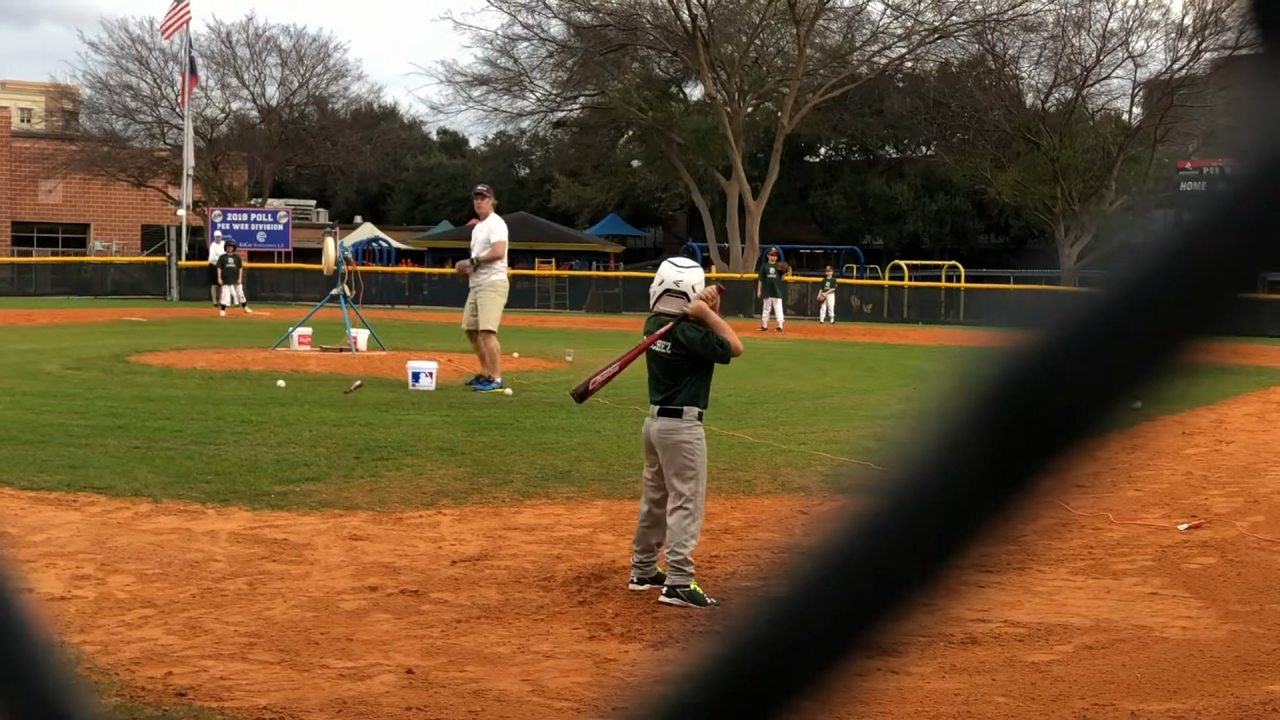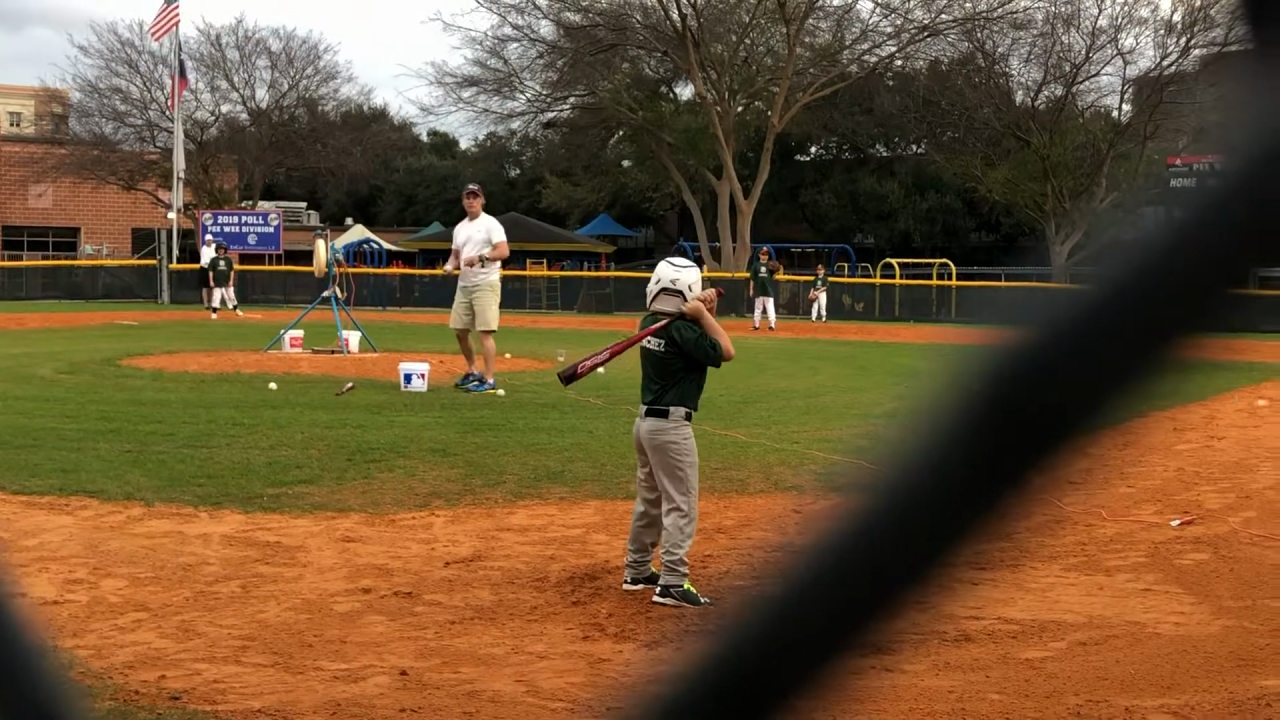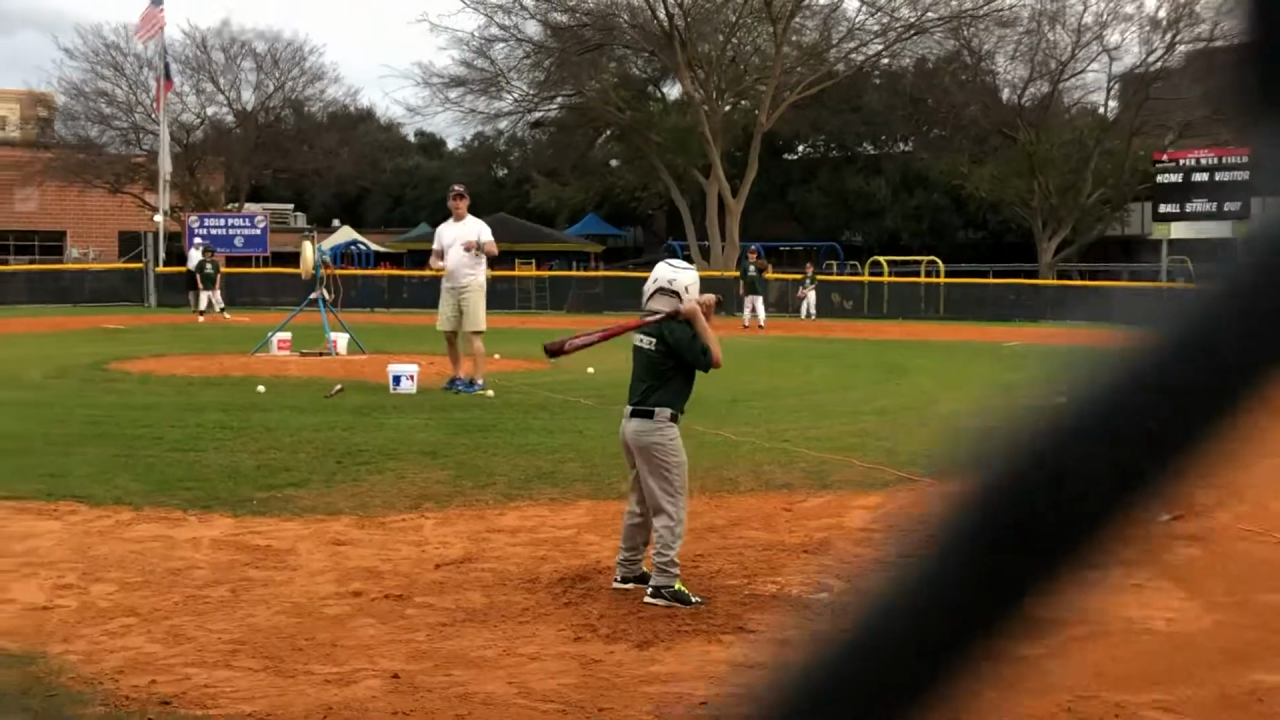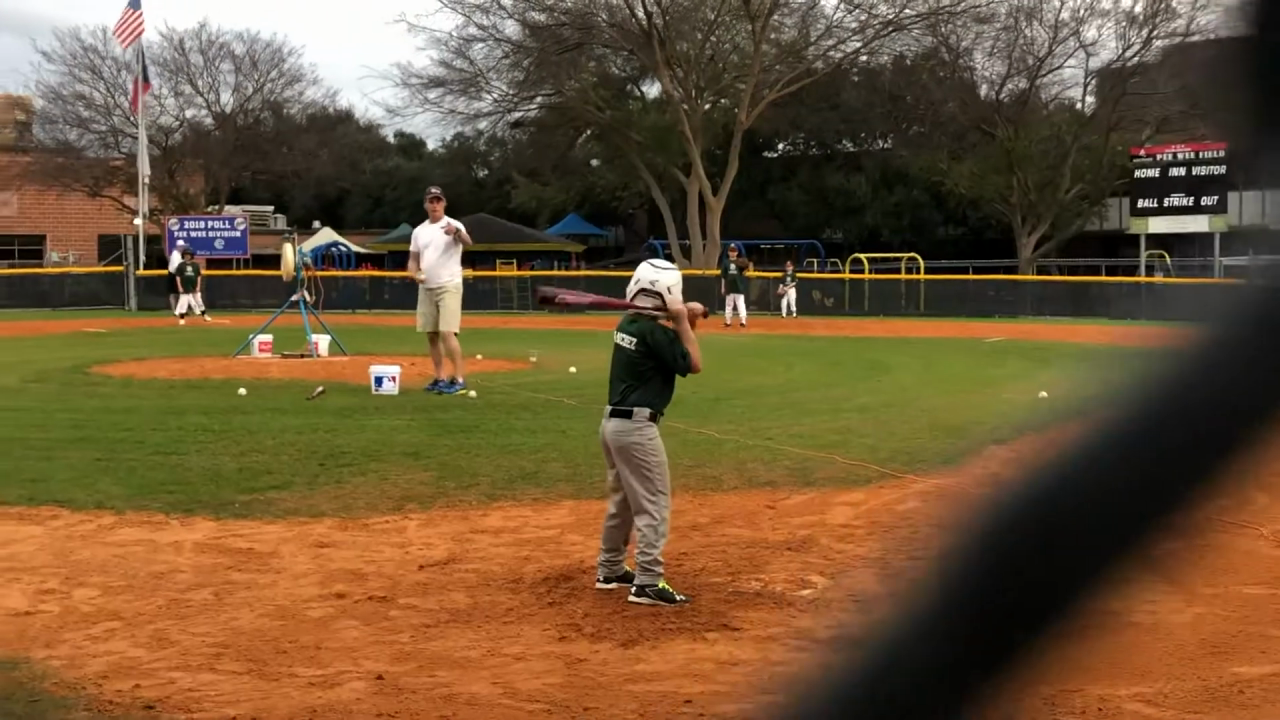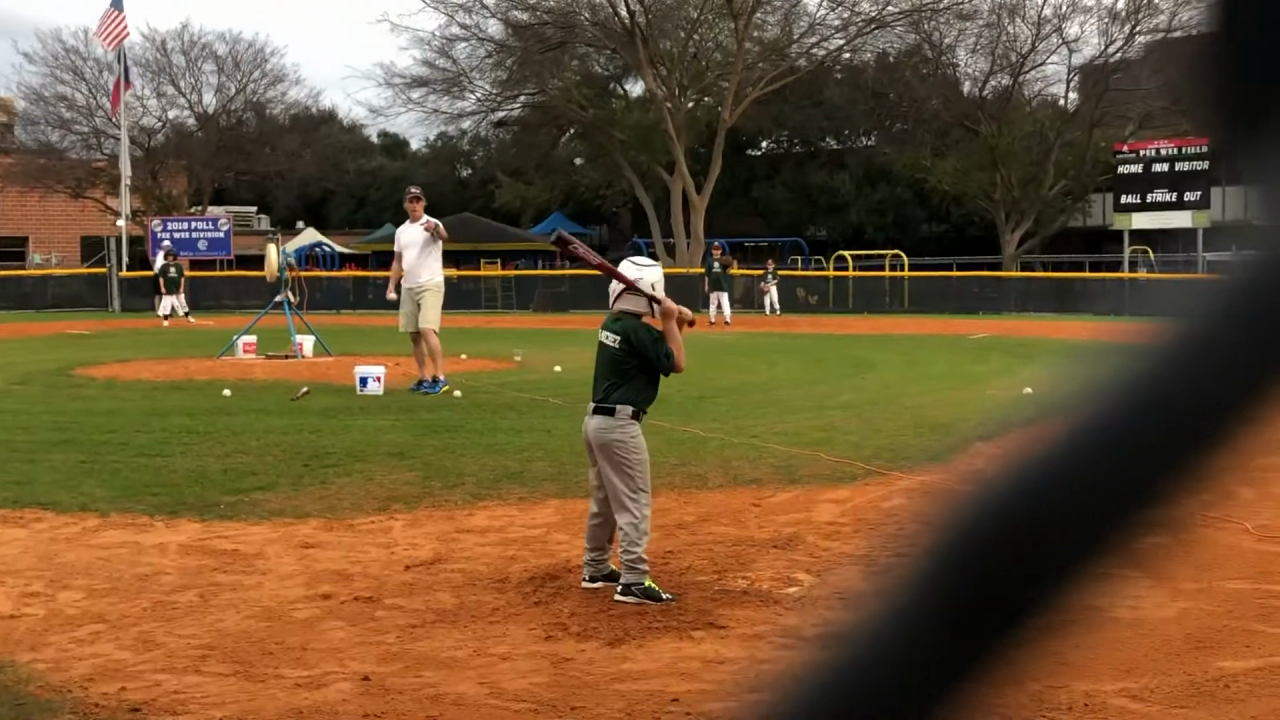
dt=0.2s
person 1, frame 1
left shoulder: (654, 323)
right shoulder: (685, 332)
left elbow: (702, 337)
right elbow: (734, 347)
left wrist: (709, 311)
right wrist: (707, 313)
left hip: (656, 421)
right hip: (682, 426)
left knee: (654, 499)
right knee: (686, 504)
left ankle: (642, 570)
right ankle: (678, 584)
person 1, frame 2
left shoulder: (650, 323)
right shoulder: (679, 330)
left elbow: (695, 337)
right elbow: (726, 352)
left wrist: (704, 312)
right wrist: (703, 314)
left hip: (647, 422)
right hip: (671, 426)
left knee: (649, 501)
right knee: (680, 504)
left ankle: (637, 571)
right ankle: (672, 584)
person 1, frame 3
left shoulder: (647, 325)
right shoulder: (673, 330)
left elbow: (689, 344)
right elbow: (714, 358)
left wrist: (702, 317)
right wrist: (699, 318)
left hip: (634, 422)
right hip: (657, 427)
left knee: (642, 501)
right knee: (669, 505)
left ankle: (628, 569)
right ankle: (663, 583)
person 1, frame 4
left shoulder: (627, 323)
right shoulder: (654, 331)
left elbow: (670, 346)
right elbow: (694, 364)
left wrist: (687, 322)
right wrist: (682, 321)
left hip: (613, 422)
right hip: (636, 427)
left knee: (622, 501)
right knee: (653, 504)
left ankle: (610, 570)
right ankle: (648, 582)
person 1, frame 5
left shoulder: (612, 322)
right shoulder: (637, 329)
left elbow: (653, 346)
right elbow: (676, 364)
left wrist: (674, 323)
right wrist: (669, 321)
left hip: (596, 420)
right hip: (619, 425)
left knee: (604, 499)
right knee: (634, 502)
left ankle: (595, 569)
right ankle: (633, 581)
person 2, frame 1
left shoulder: (495, 223)
right shoulder: (478, 227)
left elbow: (498, 252)
left wrist: (472, 261)
right wrist: (467, 266)
left hip: (493, 284)
right hip: (478, 285)
left knee: (487, 332)
right knee: (471, 331)
left ankle: (496, 380)
right ankle: (486, 373)
person 2, frame 2
left shoulder: (491, 224)
right shoulder: (460, 227)
left elbow: (504, 252)
right elbow: (455, 255)
left wrist: (481, 257)
right wrist: (450, 265)
left hip: (486, 284)
right hip: (464, 286)
left knee: (485, 332)
right knee: (460, 330)
left ankle: (489, 380)
right ankle: (472, 371)
person 2, frame 3
left shoulder: (478, 225)
right shoulder: (442, 229)
left elbow: (493, 250)
right elbow: (434, 257)
left wrist: (477, 246)
right wrist: (436, 264)
left hip: (472, 286)
right hip: (449, 288)
left knee: (473, 334)
right knee: (449, 334)
left ankle: (478, 381)
right ankle: (457, 377)
person 2, frame 4
left shoulder: (454, 225)
right shoulder: (419, 231)
left elbow: (468, 241)
right elbow: (413, 260)
left wrist: (457, 232)
right wrist: (415, 273)
left hip: (449, 287)
right hip: (426, 289)
left knee: (447, 333)
right knee: (431, 336)
left ankle: (459, 380)
right ankle: (440, 378)
person 2, frame 5
left shoulder: (432, 224)
right shoulder: (401, 231)
left elbow: (444, 237)
right elbow: (397, 261)
left wrist: (435, 228)
right wrist: (392, 285)
left hip: (431, 286)
right hip: (408, 289)
left knee: (427, 330)
right knee: (414, 335)
left ankle: (440, 377)
right ankle: (425, 378)
